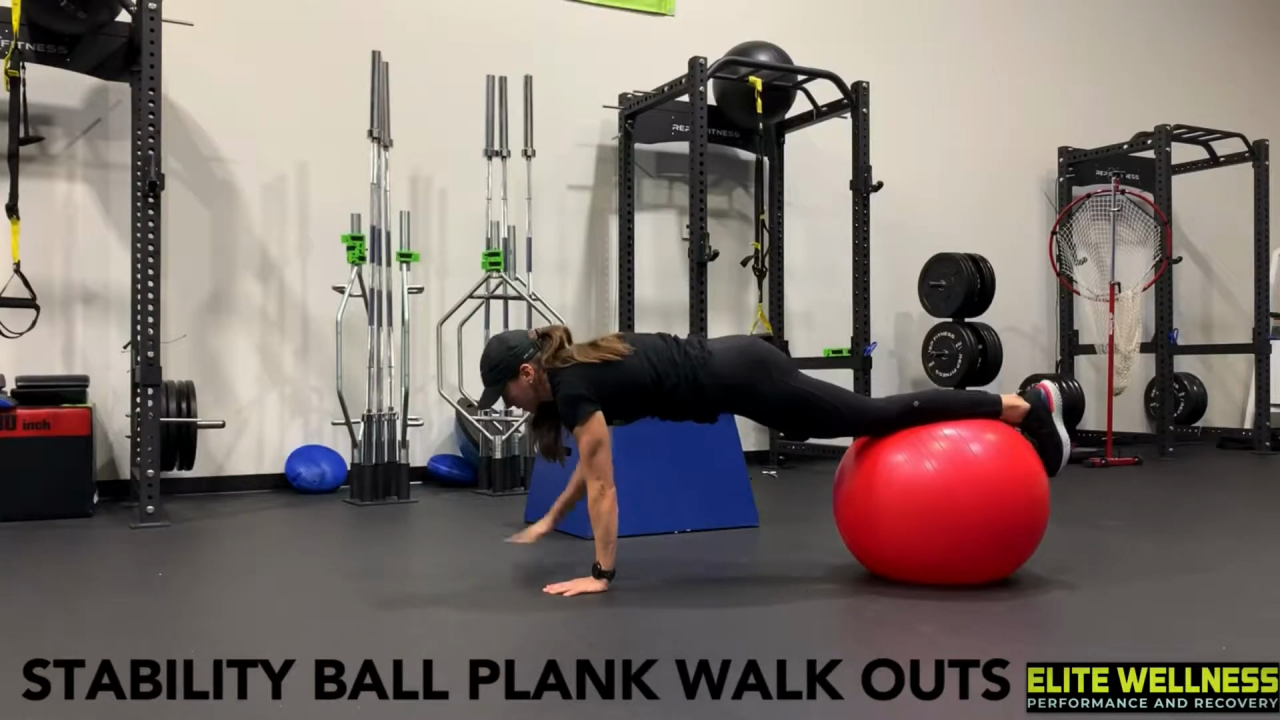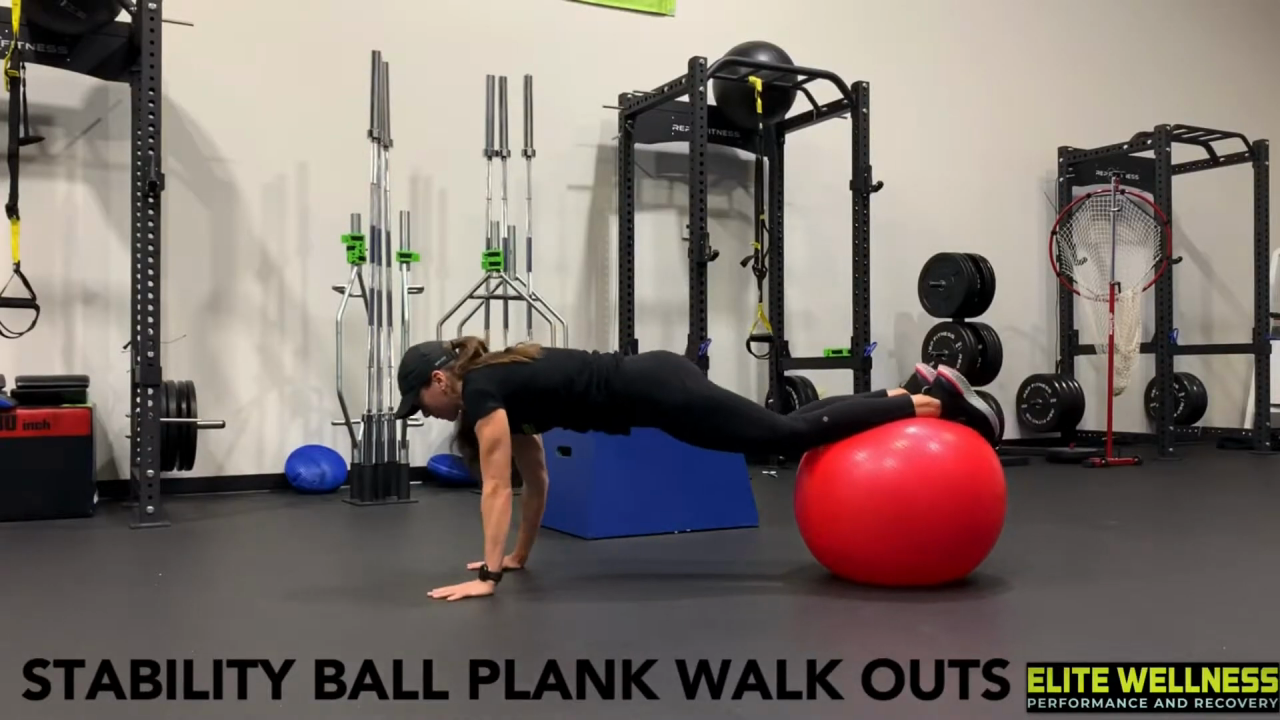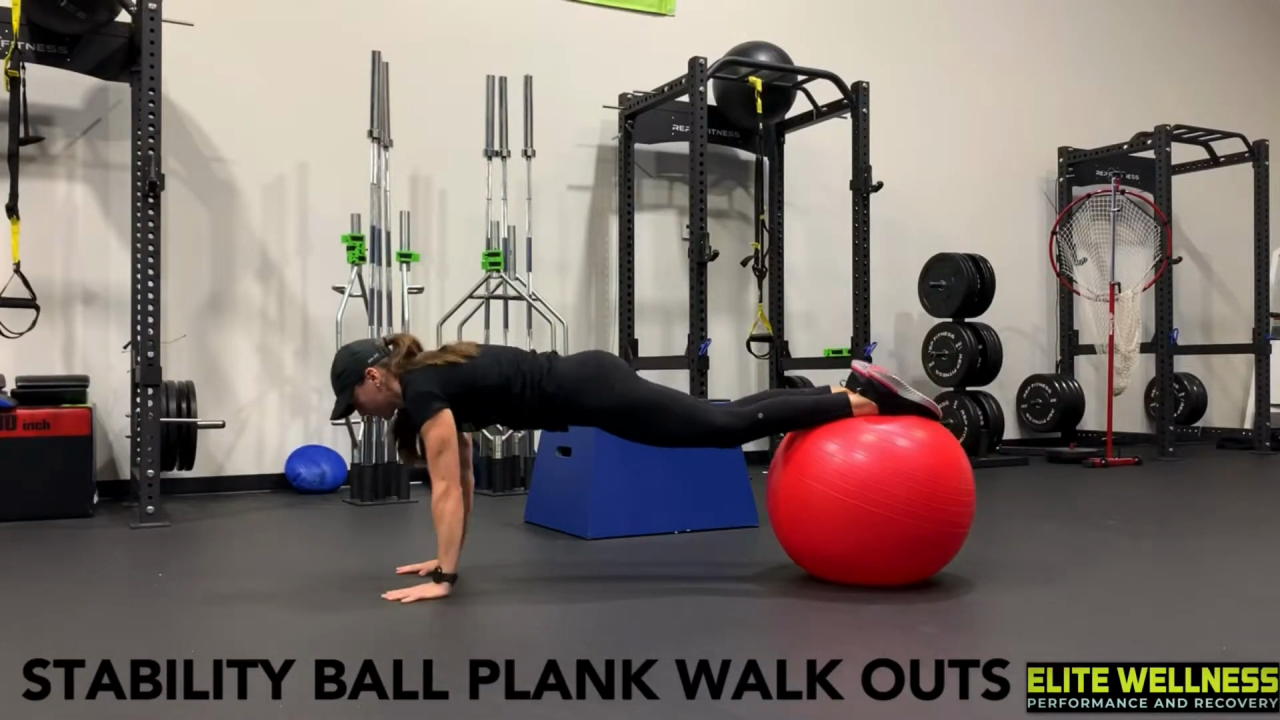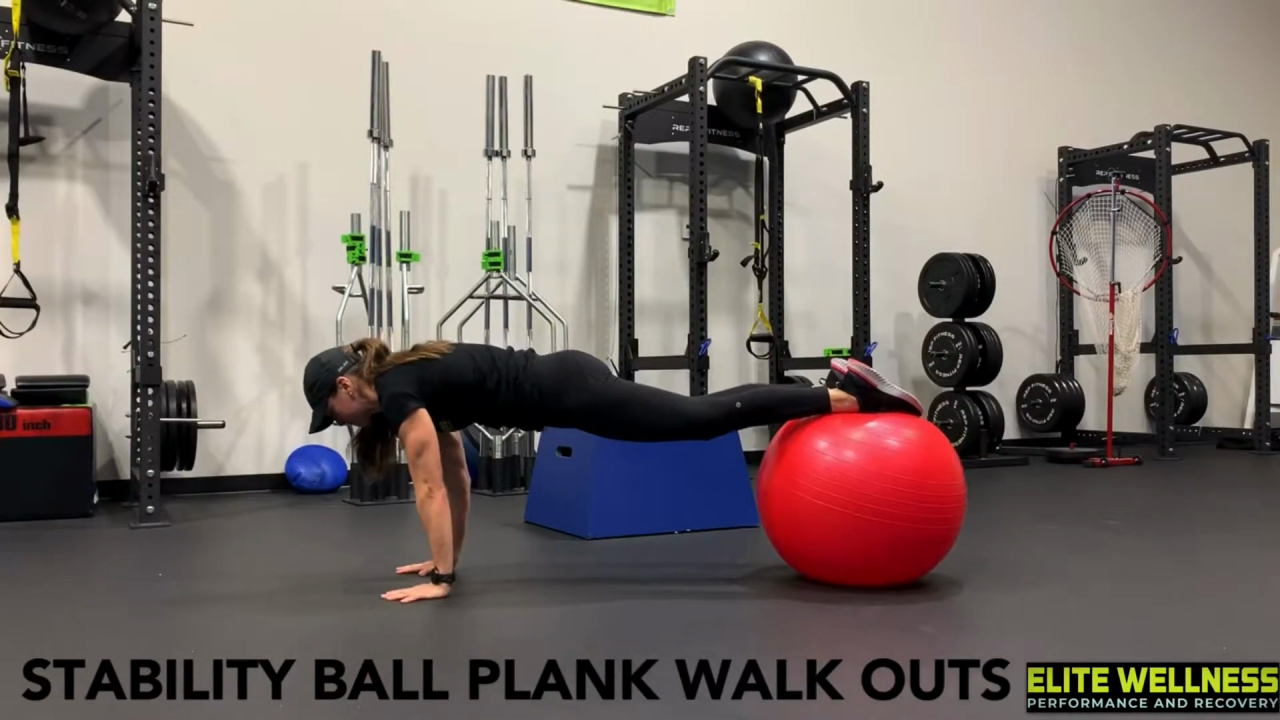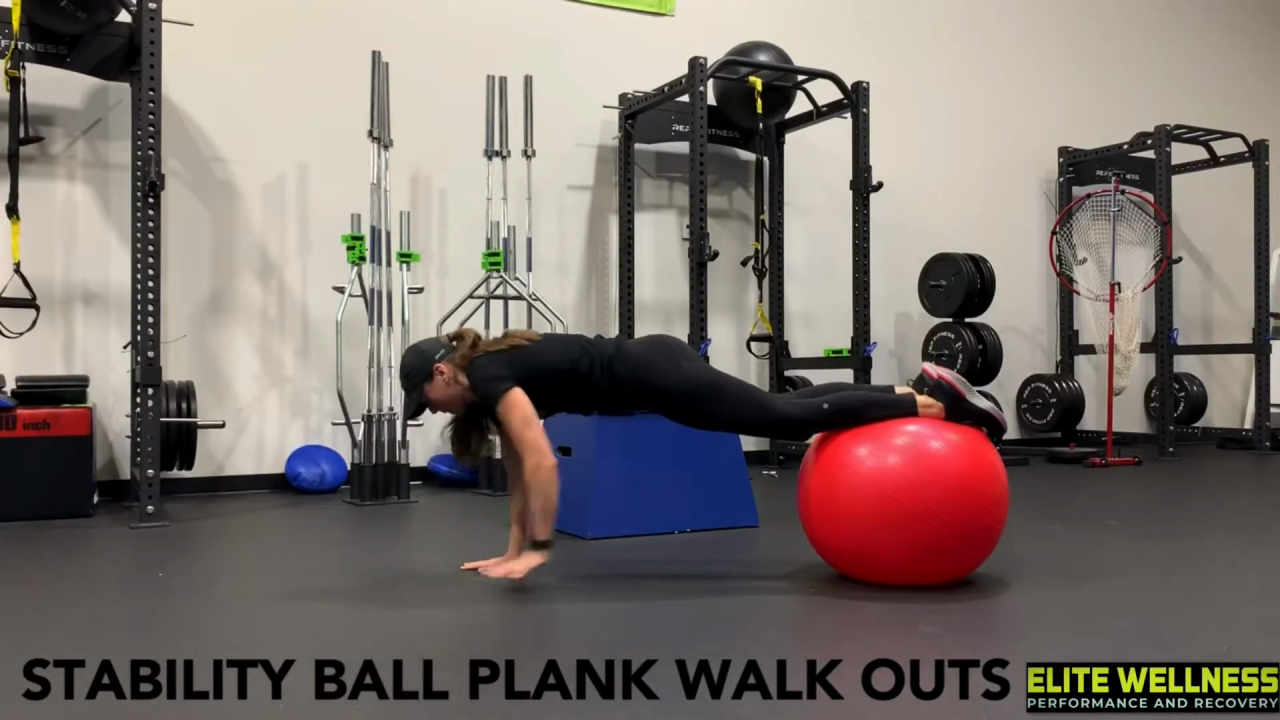
dt=1s
person 1, frame 1
left shoulder: (572, 388)
right shoulder: (572, 373)
left elbow: (603, 488)
right elbow: (590, 466)
left wrist: (601, 573)
right wrist: (552, 517)
left hip: (742, 379)
right hip: (732, 361)
left knee: (879, 417)
right knee: (872, 417)
left ankle: (1026, 407)
right ankle: (1018, 404)
person 1, frame 2
left shoulder: (480, 389)
right shoulder: (503, 386)
left elbow: (495, 489)
right elbow: (536, 478)
left wrist: (487, 575)
right wrist: (521, 554)
left hip: (655, 390)
right hip: (654, 382)
left knee: (794, 435)
right knee: (787, 429)
left ankle: (938, 401)
right ankle: (909, 390)
person 1, frame 3
left shoulder: (422, 390)
right shoulder: (437, 381)
left elbow: (446, 487)
right elbow: (464, 476)
left wrist: (443, 577)
right wrist: (444, 558)
left hip: (591, 391)
right hip: (588, 381)
left knee: (730, 427)
right knee: (727, 418)
left ankle: (872, 400)
right ankle: (847, 387)
person 1, frame 4
left shoulder: (396, 391)
right shoulder: (416, 383)
left elbow: (430, 489)
right elbow: (457, 479)
left wrist: (440, 577)
right wrist: (449, 557)
left hip: (569, 391)
right hip: (567, 380)
left knee: (708, 418)
right knee: (705, 414)
left ankle: (850, 395)
right ankle: (838, 387)
person 1, frame 5
left shoulder: (488, 376)
right shoulder: (498, 377)
left elbow: (539, 457)
right elbow: (519, 473)
left wrist: (536, 548)
right wrist: (513, 549)
left hip: (657, 374)
right hip: (652, 371)
left knee: (791, 420)
right knee: (789, 413)
left ankle: (938, 403)
right ankle: (917, 389)
